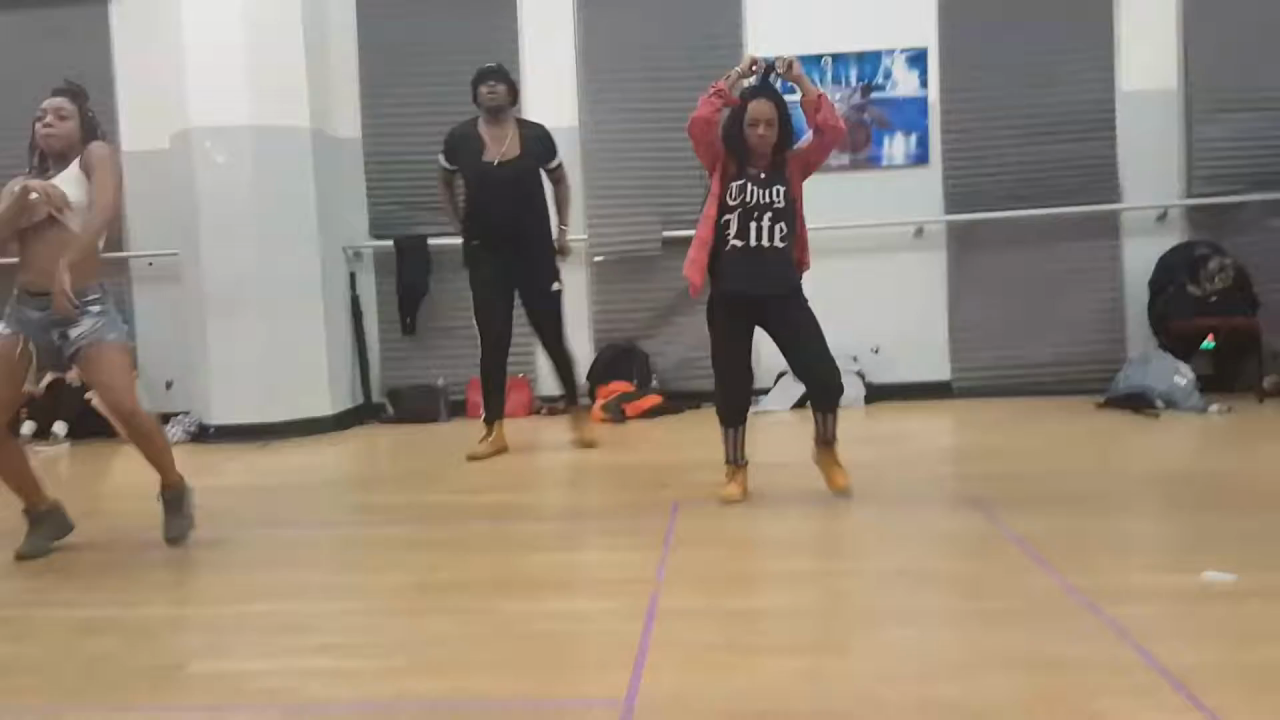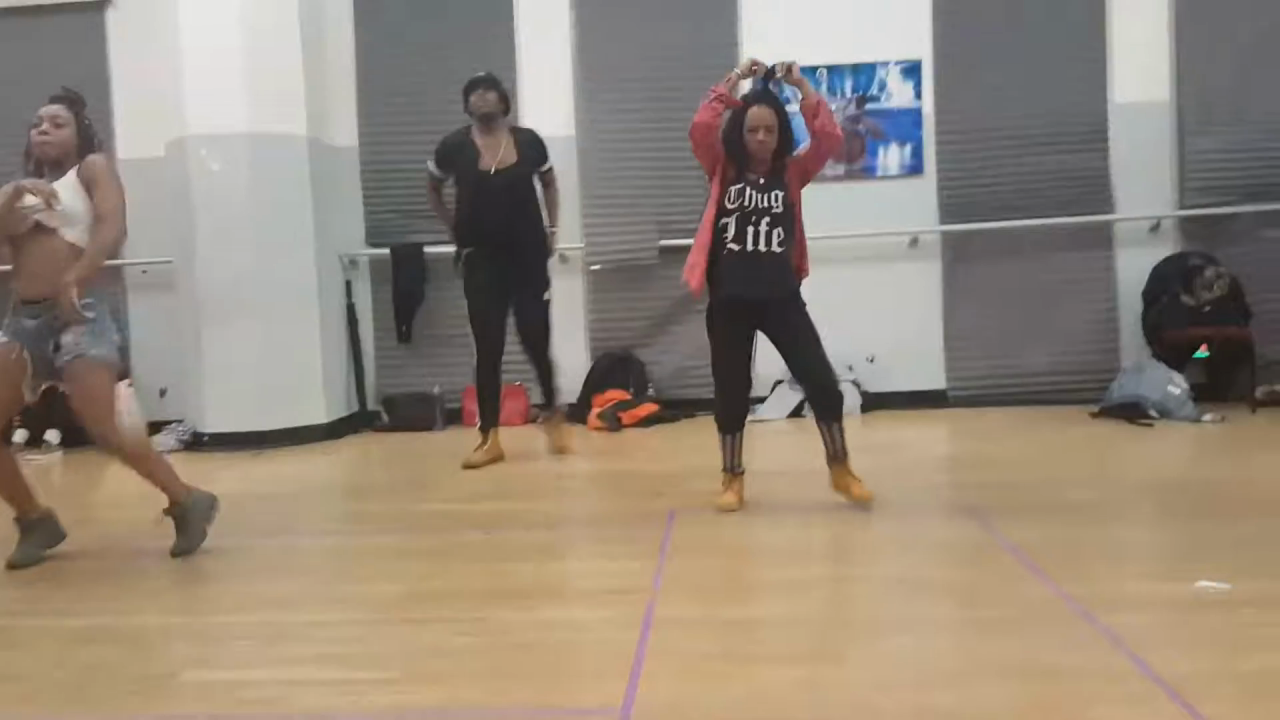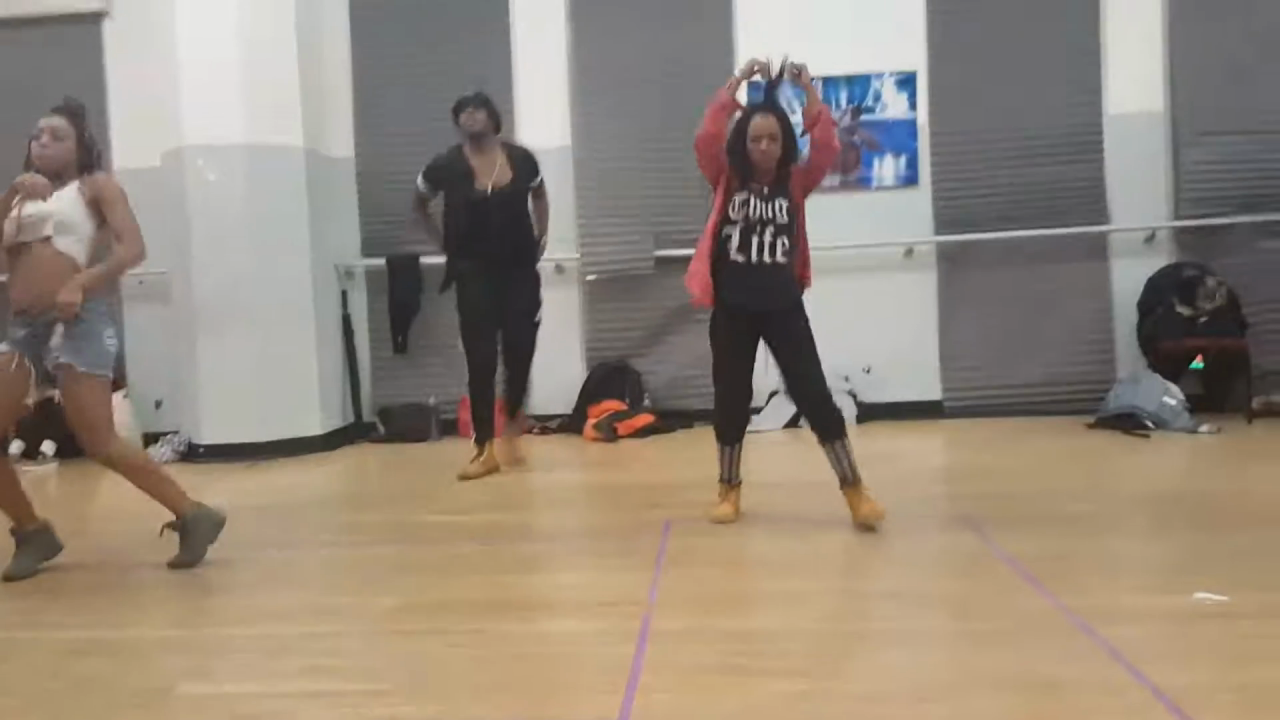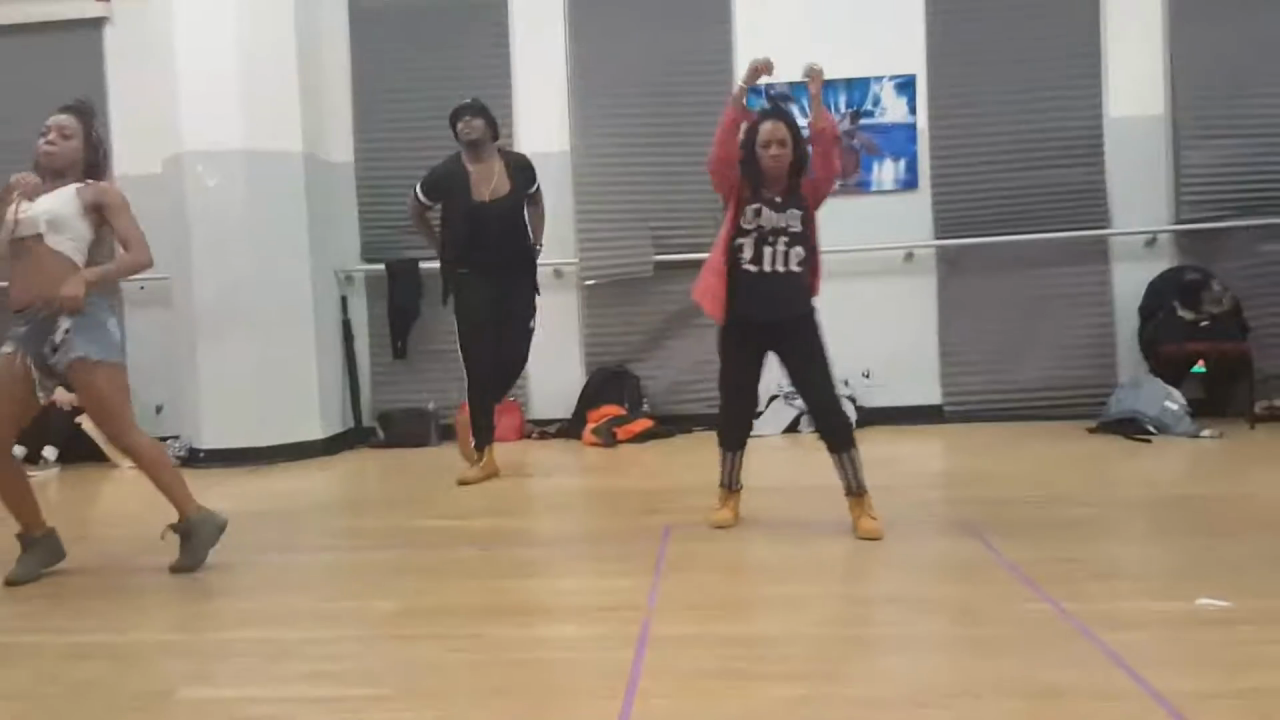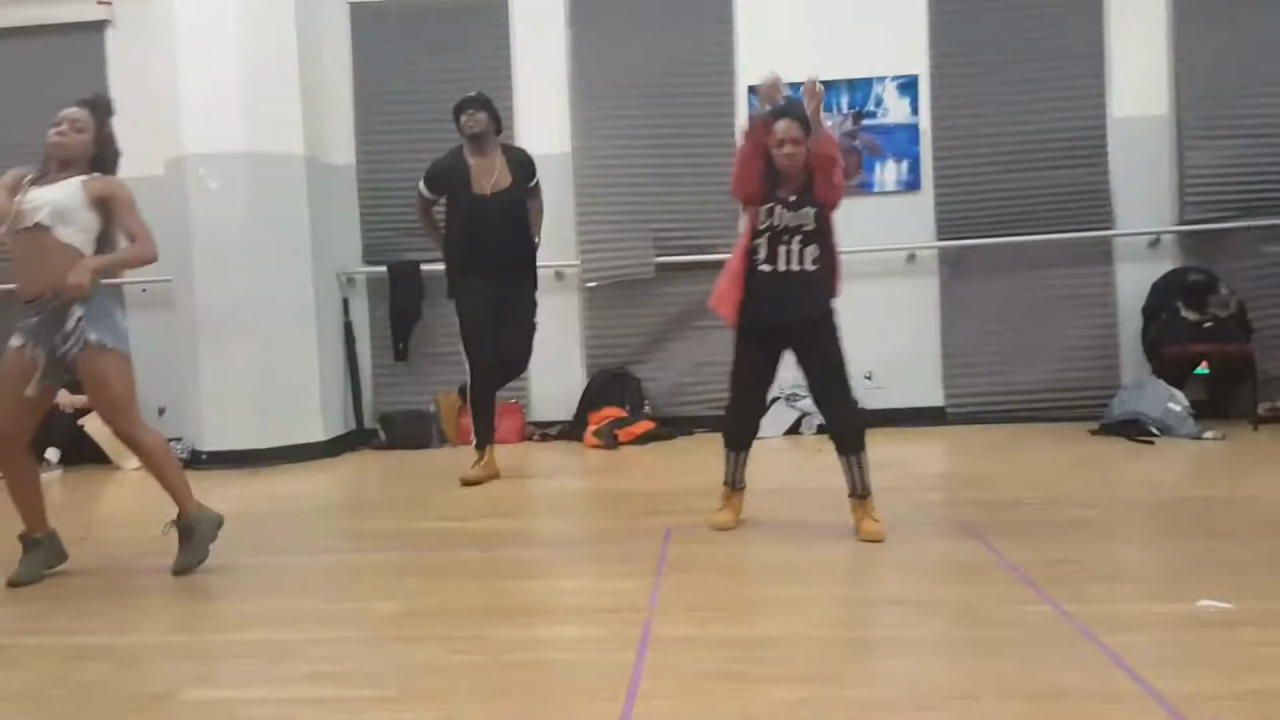
dt=0.1s
person 1, frame 1
left shoulder: (97, 155)
left elbow: (104, 210)
left wrist: (65, 266)
left hip: (83, 305)
left knee: (125, 408)
left ankle: (174, 490)
right ankle: (46, 514)
person 1, frame 2
left shoulder: (94, 167)
left elbow: (113, 228)
left wrist: (74, 281)
left hip: (79, 315)
left knee: (105, 430)
left ankle: (188, 504)
person 1, frame 3
left shoulder: (97, 186)
left elbow: (133, 248)
left wrist: (82, 284)
left hip: (75, 324)
left knee: (100, 444)
left ankle: (193, 517)
person 1, frame 4
left shoulder: (96, 192)
left elbow: (140, 255)
left wrist: (85, 279)
left hip: (77, 320)
left knee: (122, 433)
left ankle: (195, 519)
person 1, frame 5
left shoulder: (104, 186)
left elbow: (146, 249)
left wrist: (92, 265)
left hip: (87, 311)
left knee: (128, 426)
left ankle: (195, 521)
right ankle: (42, 542)
person 2, frame 1
left shoulder: (792, 166)
right shoulder: (722, 165)
left elbow: (832, 131)
right elbow: (700, 122)
left wrist: (800, 82)
right wrist: (734, 78)
left hip: (782, 291)
right hip: (729, 294)
left knee: (824, 375)
right knee: (731, 386)
left ankle: (826, 451)
right ankle: (735, 469)
person 2, frame 2
left shoulder: (792, 171)
right shoulder: (723, 169)
left elbow: (829, 137)
right elbow: (701, 127)
left wrist: (801, 85)
right wrist: (734, 79)
left hip: (782, 296)
right hip: (729, 299)
left knee: (821, 382)
right knee: (730, 392)
left ankle: (840, 468)
right ankle: (732, 478)
person 2, frame 3
left shoulder: (795, 181)
right shoulder: (727, 179)
left elbow: (827, 147)
right elbow: (706, 139)
left wrist: (808, 91)
right wrist: (736, 84)
left hip: (784, 307)
right hip: (732, 308)
left knee: (814, 396)
right knee: (730, 401)
left ankle: (854, 490)
right ankle: (729, 489)
person 2, frame 4
left shoulder: (806, 191)
right shoulder: (738, 189)
left elbow: (829, 161)
right elbow: (721, 154)
left wrist: (817, 99)
right wrist: (742, 90)
left hip: (796, 316)
right hip: (743, 318)
left knee: (826, 405)
right knee: (736, 409)
left ankle: (859, 500)
right ankle: (729, 495)
person 2, frame 5
left shoulder: (825, 183)
right shoulder: (753, 185)
left elbow: (831, 178)
right elbow: (743, 167)
left wrist: (815, 120)
right wrist: (761, 116)
left hip: (813, 316)
right hip: (759, 315)
left knee: (839, 407)
right knee: (741, 411)
left ankle: (862, 503)
right ankle: (731, 494)
person 3, frame 1
left shoulder: (535, 135)
right shoulder: (460, 138)
left elbow: (560, 180)
right elbow: (446, 182)
left wrist: (563, 230)
right wrist: (461, 226)
left hip: (534, 250)
right hip: (487, 253)
left knee: (552, 334)
right knee: (493, 342)
left ankle: (578, 414)
right ankle: (494, 429)
person 3, frame 2
left shoulder: (528, 141)
right shoulder: (453, 146)
left elbow: (549, 183)
right elbow: (434, 188)
left wrist: (551, 231)
right wrist: (454, 230)
left hip: (526, 257)
right hip: (481, 259)
left knee: (537, 342)
right knee: (488, 349)
left ankle: (553, 417)
right ankle: (489, 438)
person 3, frame 3
left shoulder: (521, 158)
right shoulder: (446, 166)
left elbow: (540, 197)
right elbow: (419, 203)
left wrist: (541, 241)
right wrist: (445, 244)
left hip: (519, 272)
right hip: (475, 274)
left knee: (519, 357)
right knee: (481, 360)
left ankle: (511, 428)
right ankle: (484, 449)
person 3, frame 4
left shoulder: (518, 165)
right shoulder: (445, 175)
left elbow: (535, 203)
right elbow: (417, 213)
left wrist: (536, 246)
right wrist: (445, 251)
left hip: (517, 279)
right hip: (472, 281)
left knee: (511, 363)
right knee: (480, 367)
left ankle: (471, 422)
right ankle: (485, 455)
person 3, frame 5
left shoulder: (520, 160)
right shoulder: (446, 168)
left elbow: (535, 198)
right elbow: (423, 209)
left wrist: (533, 240)
right wrist: (447, 247)
left hip: (518, 276)
right hip: (472, 280)
left knee: (516, 359)
right knee: (482, 364)
left ankle: (459, 401)
right ankle: (485, 456)
